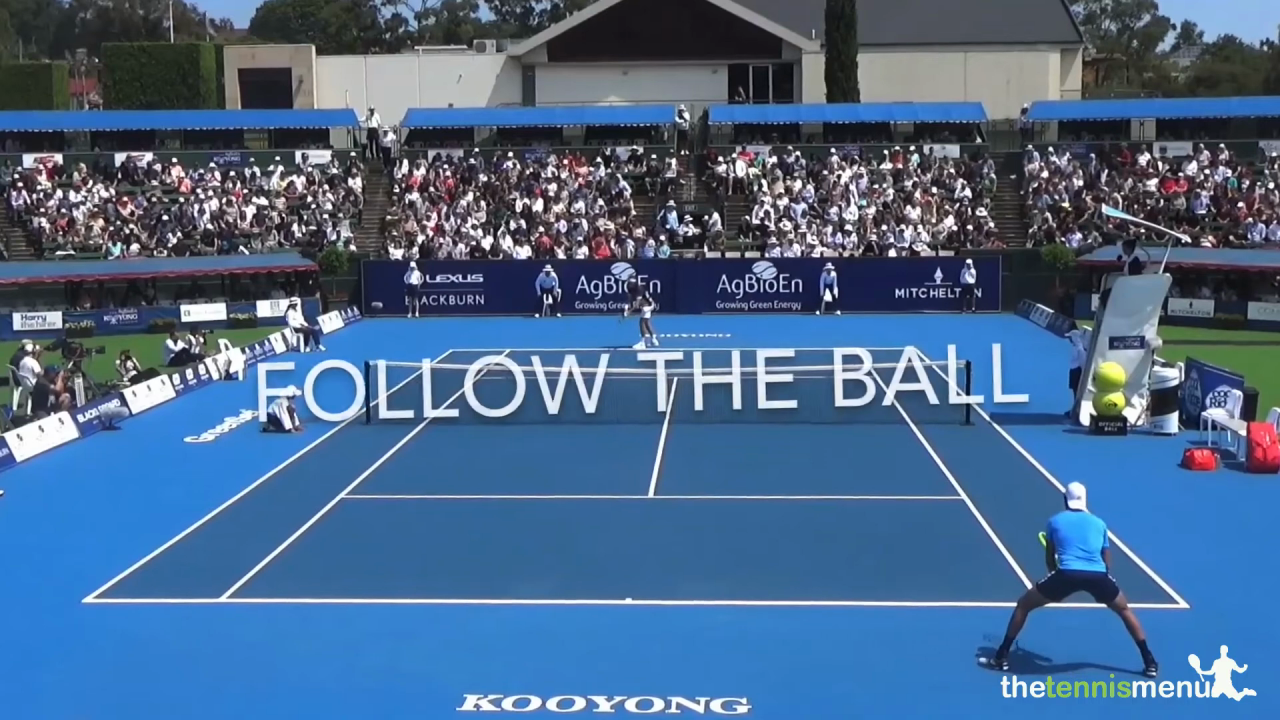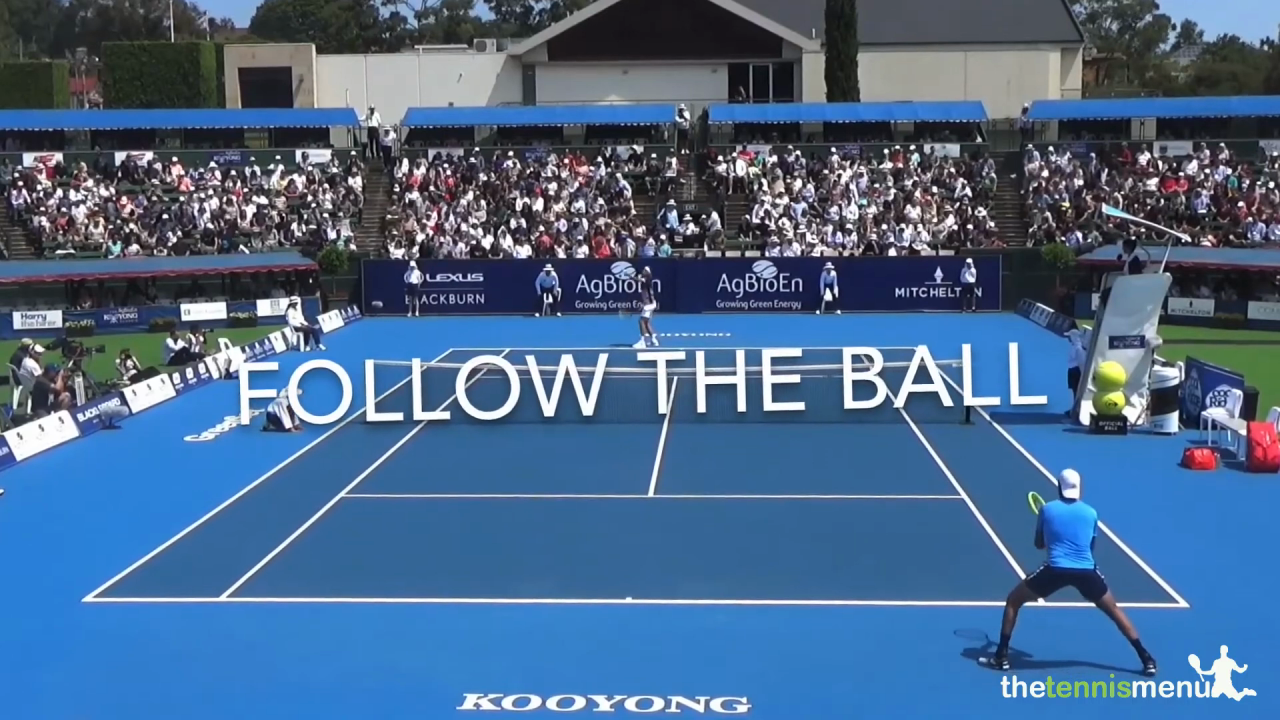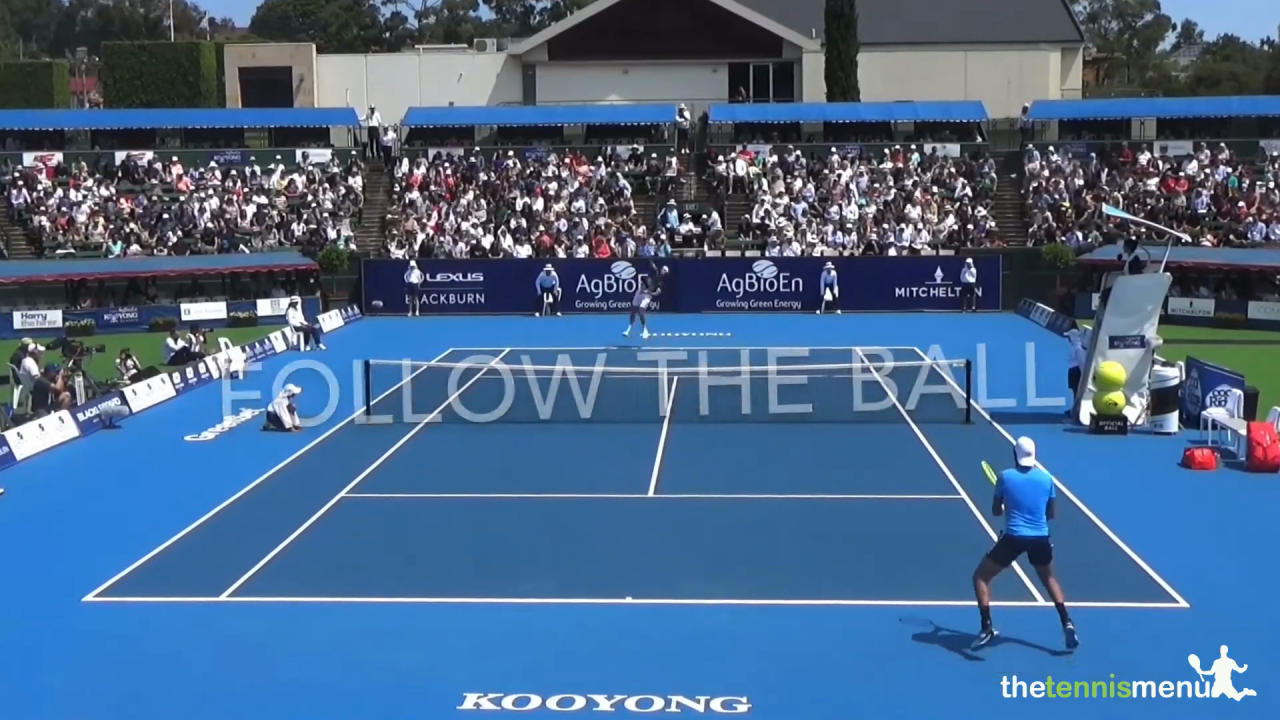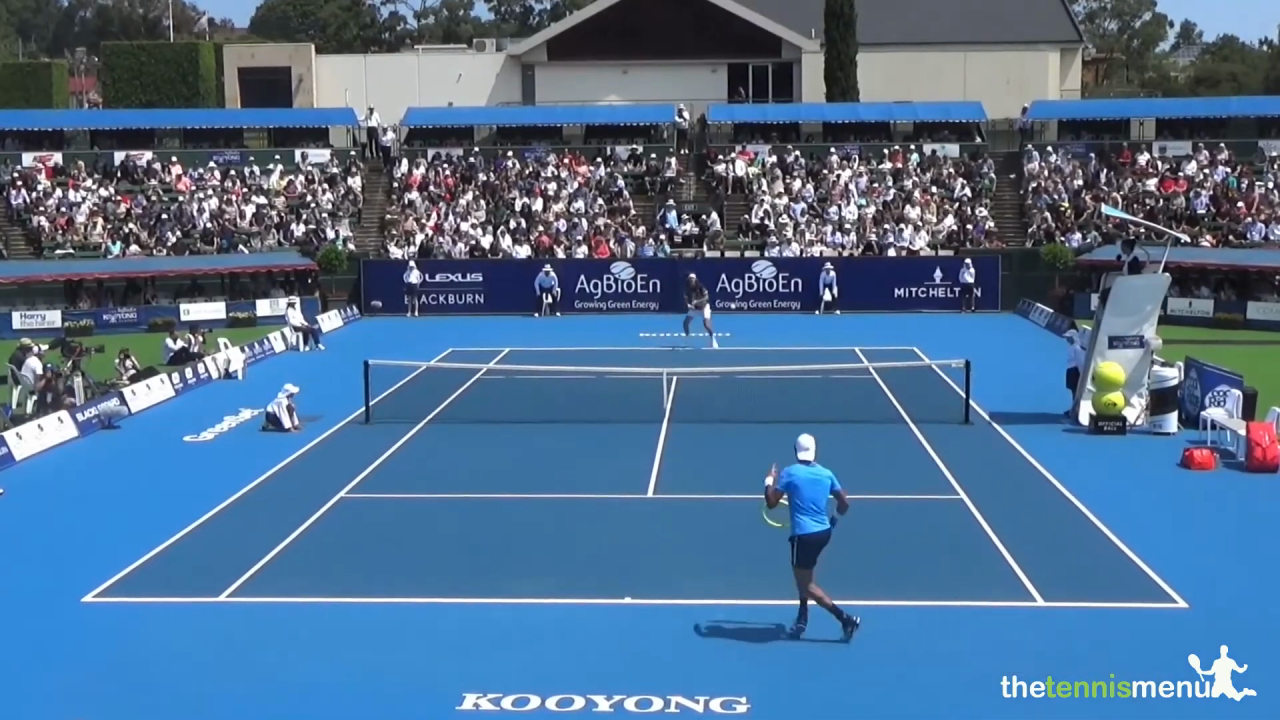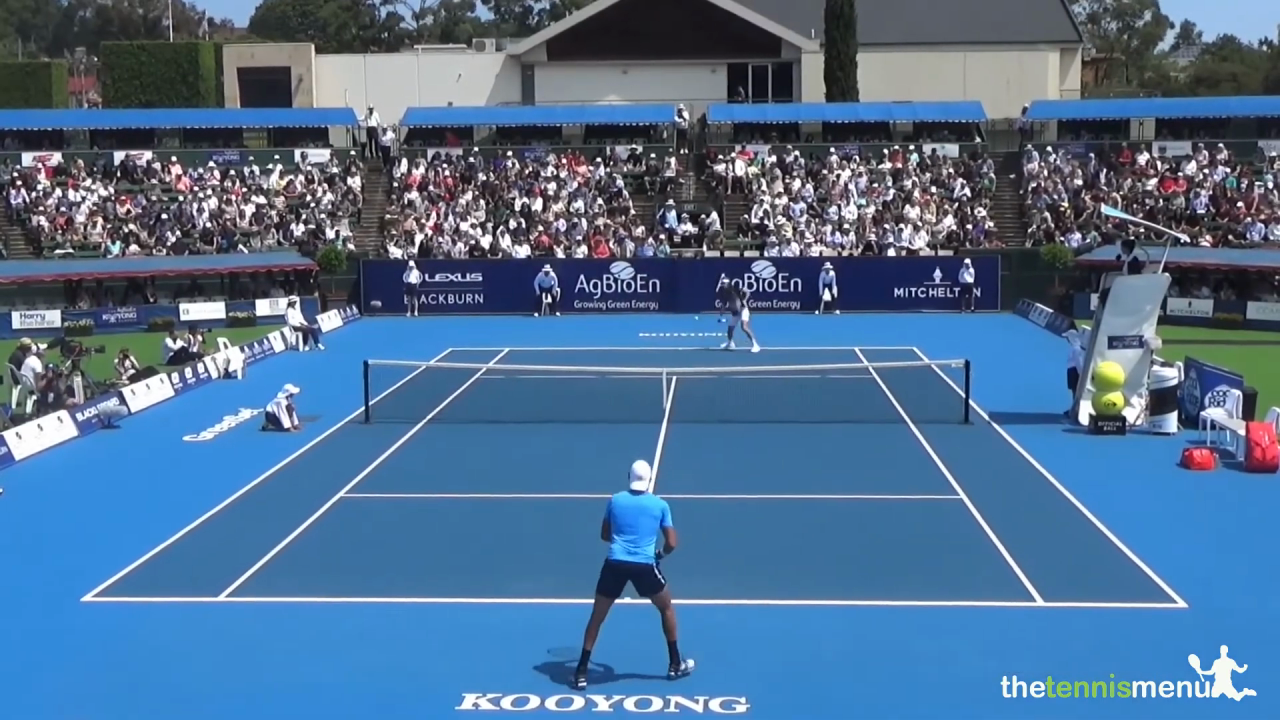
dt=1s
person 1, frame 1
left shoulder: (1055, 521)
right shoulder: (1099, 523)
left elbow: (1050, 561)
left hip: (1067, 573)
right hip: (1097, 575)
left knee: (1023, 606)
right knee: (1125, 611)
left ankle: (1001, 657)
right ankle: (1150, 663)
person 1, frame 2
left shoulder: (1047, 509)
right shoulder: (1091, 513)
left elbow: (1039, 544)
left hip: (1056, 569)
right hip: (1085, 571)
left knee: (1013, 601)
right knee: (1114, 612)
left ankle: (1001, 656)
right ankle: (1147, 661)
person 1, frame 3
left shoulder: (1006, 477)
right shoulder: (1046, 478)
left elbow: (996, 511)
right elbow: (1051, 514)
left hip: (1014, 537)
right hip: (1040, 538)
left knee: (980, 577)
right knee: (1049, 579)
left ankle: (986, 627)
right ankle: (1066, 624)
person 1, frame 4
left shoulder: (789, 472)
right shoulder: (826, 473)
left elbow: (771, 503)
right elbow: (844, 503)
left wrist: (770, 481)
right wrist: (835, 517)
left hip: (804, 535)
right hip: (824, 531)
left knee: (806, 585)
right knee: (805, 576)
left ankle: (846, 620)
right ankle: (802, 618)
person 1, frame 5
left shoulder: (615, 500)
right shoulder: (660, 505)
left elbow: (605, 535)
right elbow: (672, 543)
right wrist: (659, 553)
left hip: (615, 563)
right hip: (645, 565)
left knee: (597, 617)
right knee: (666, 608)
left ankle: (581, 672)
right ankle: (676, 664)
